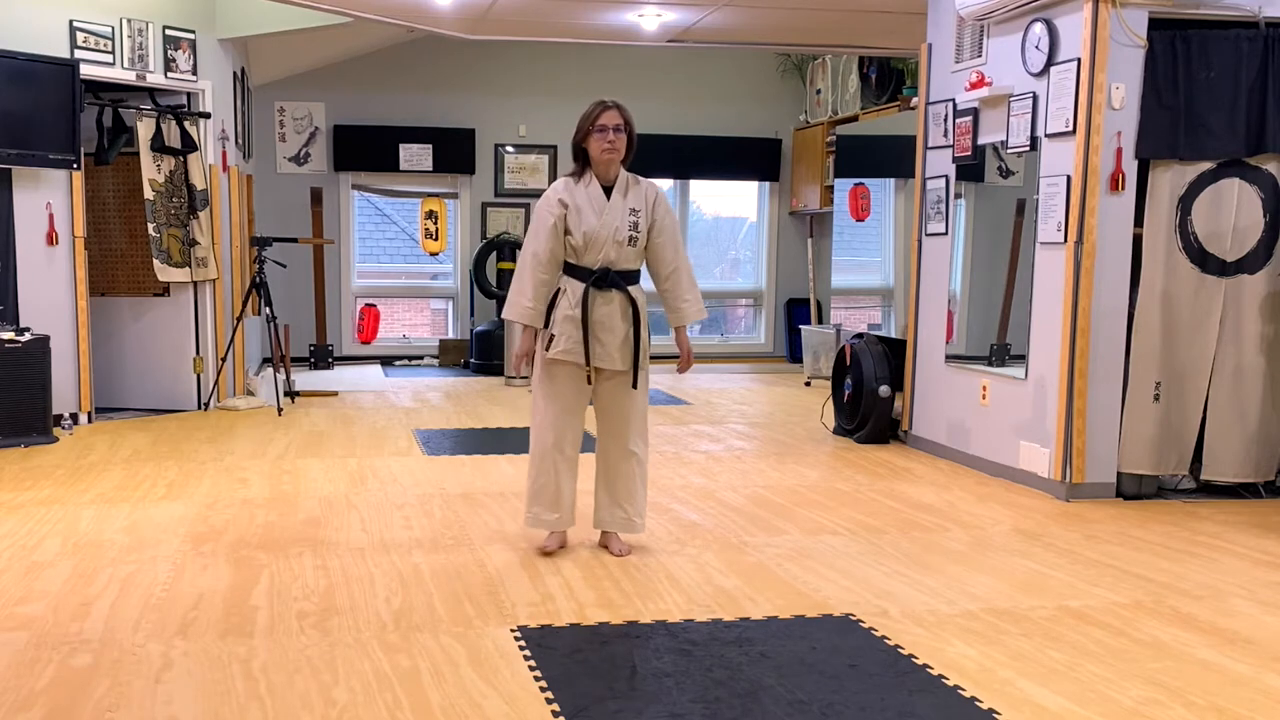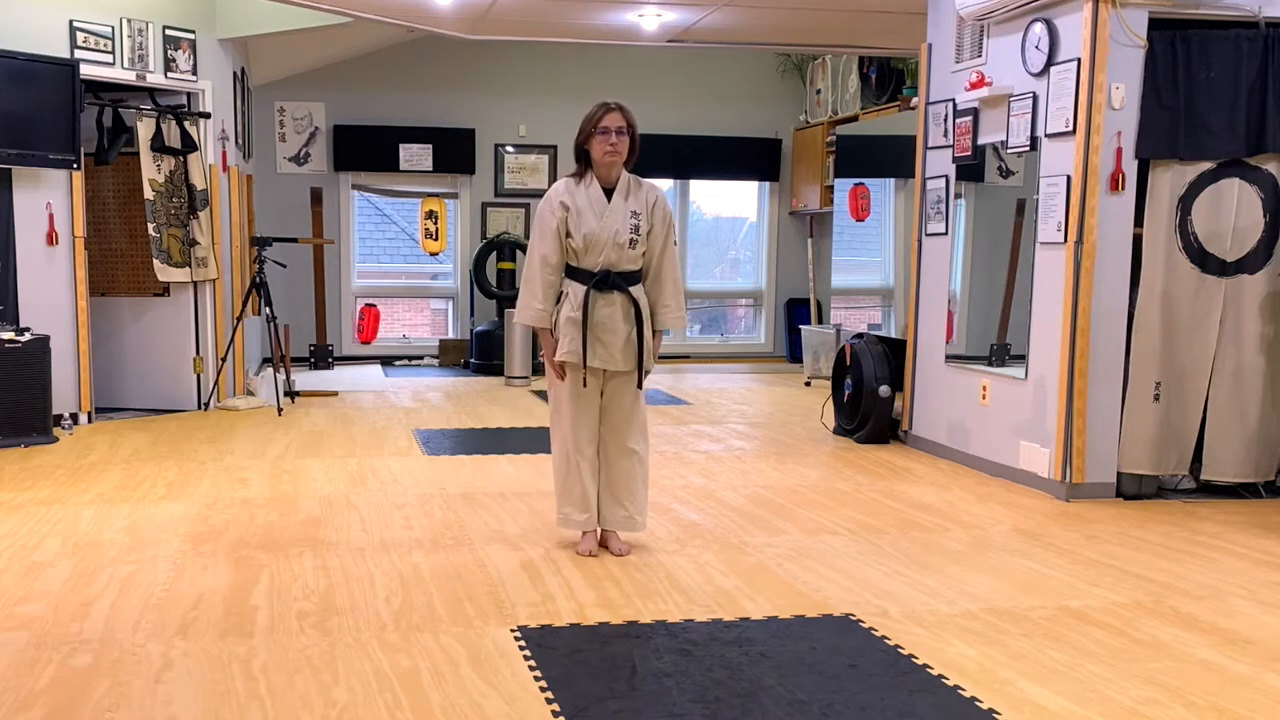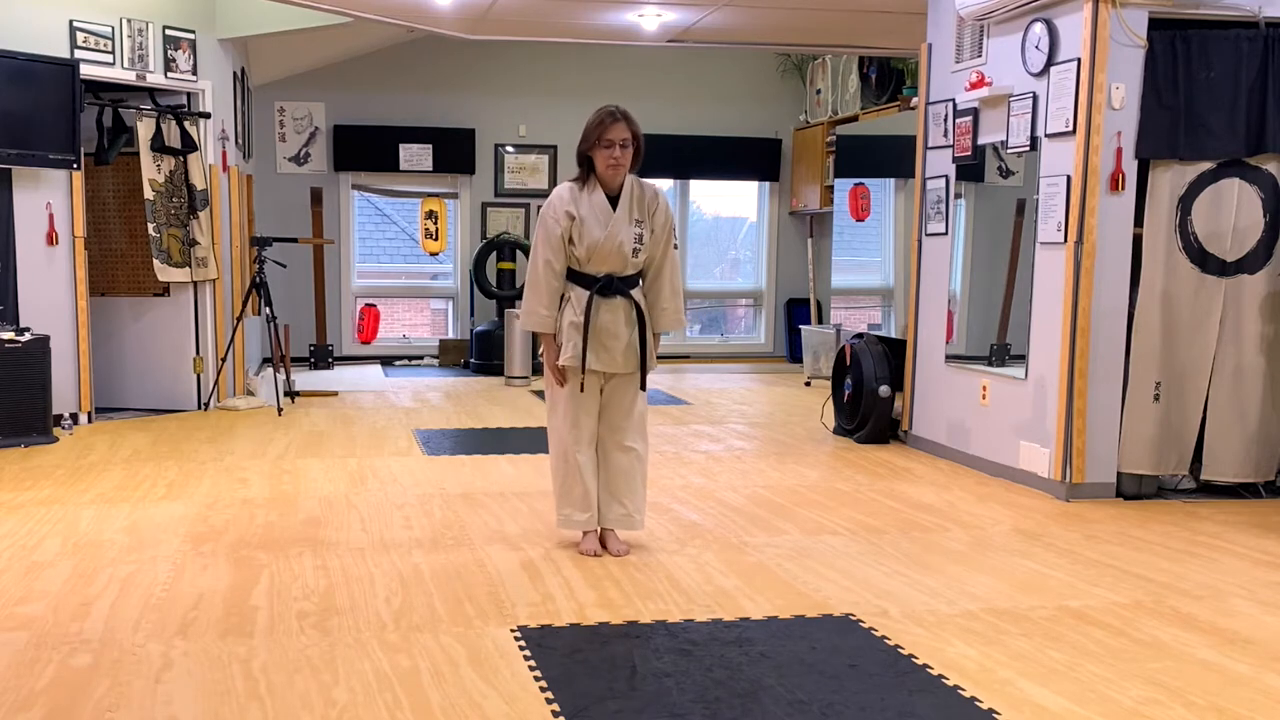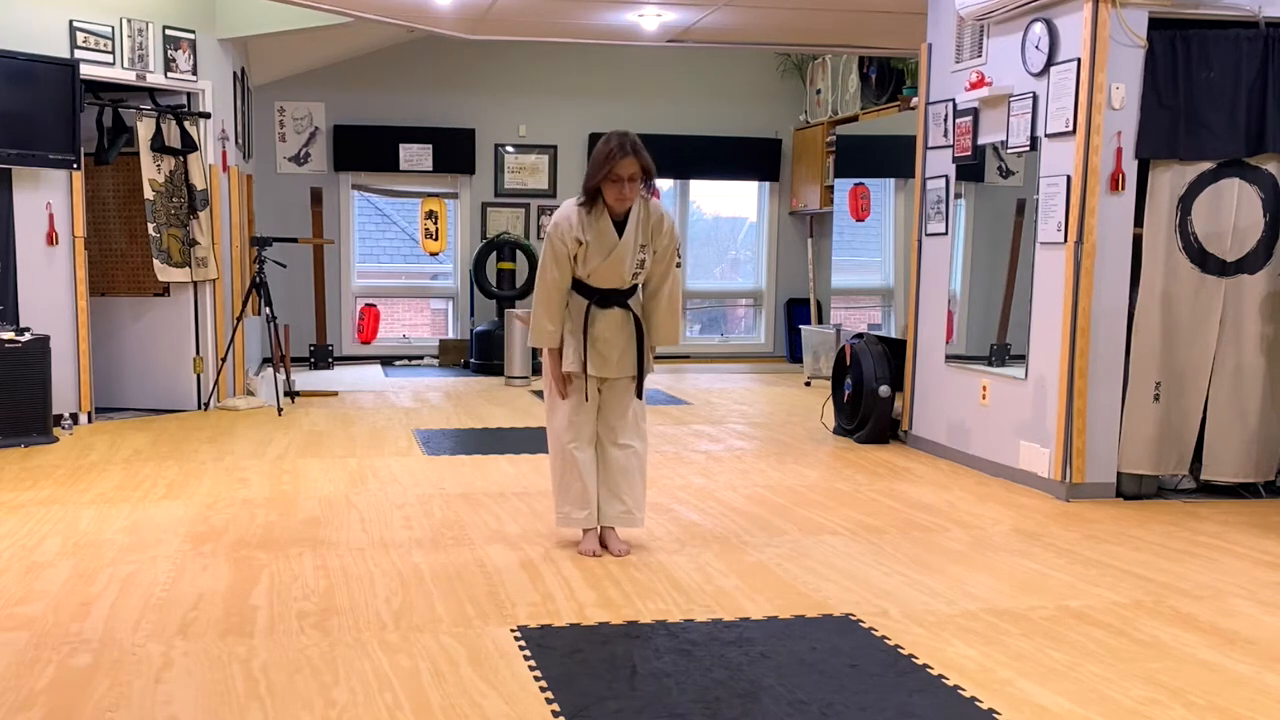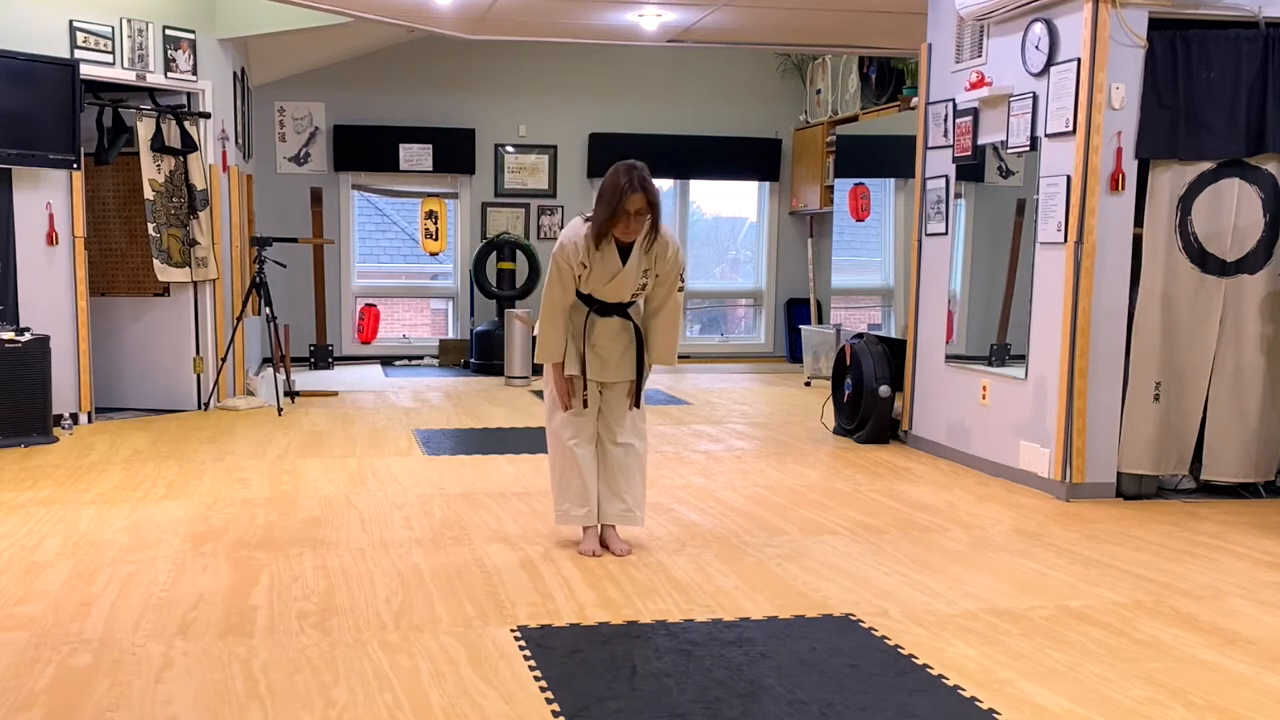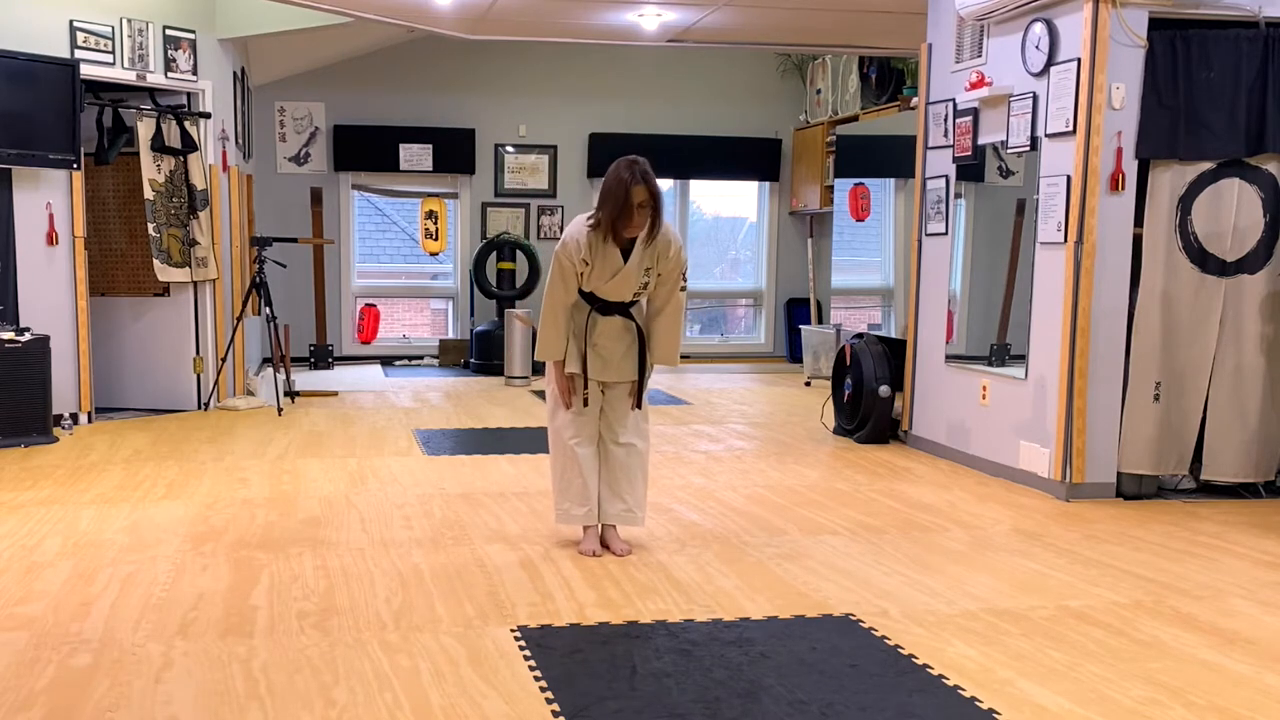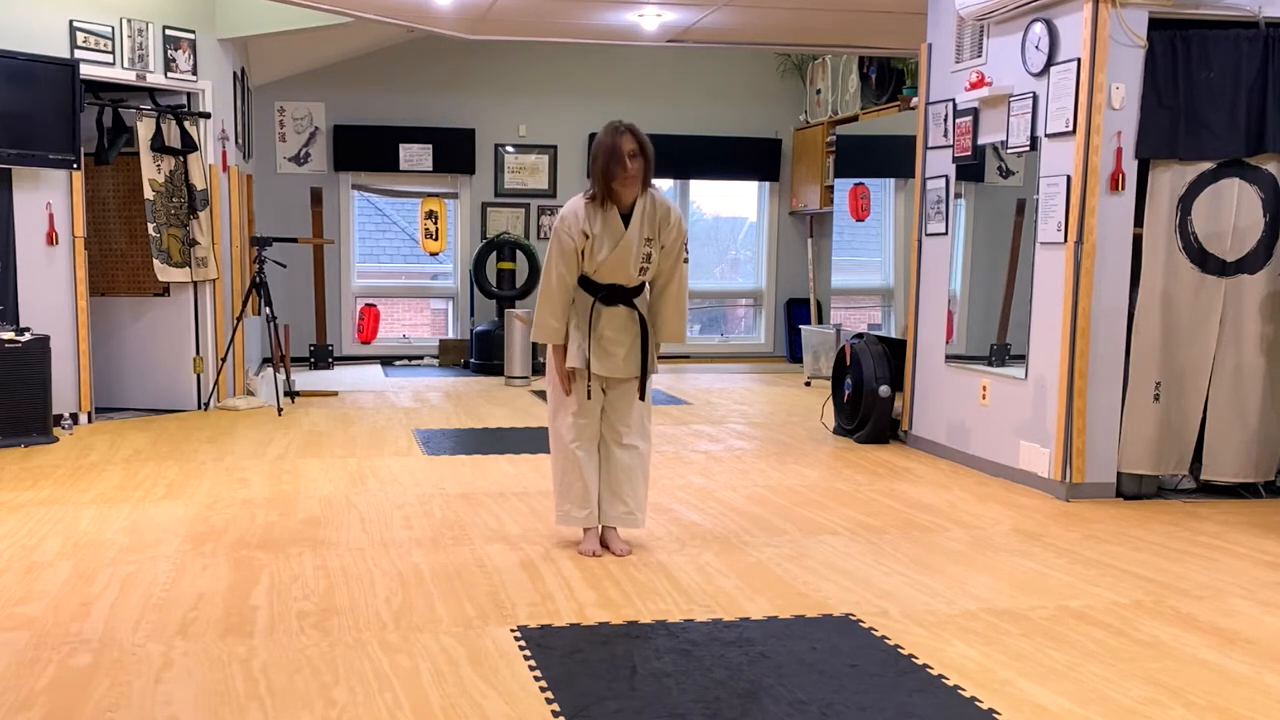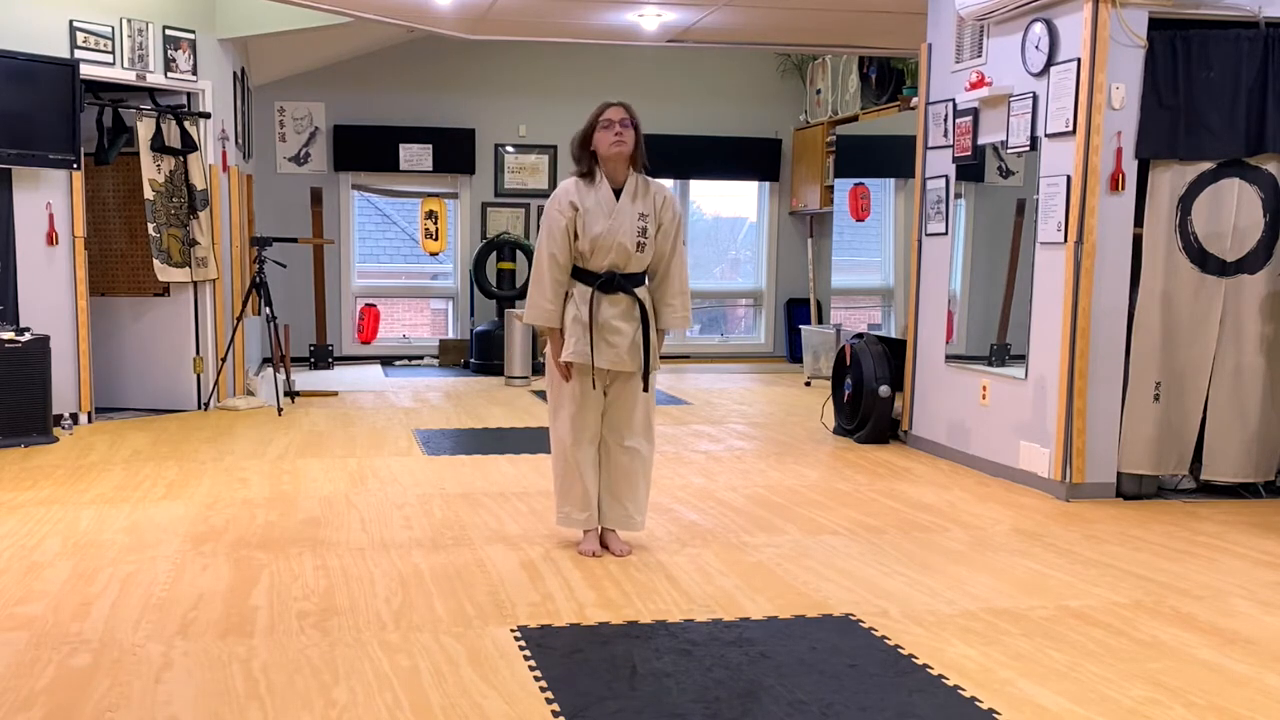
dt=0.3s
person 1, frame 1
left shoulder: (649, 197)
right shoulder: (562, 194)
left elbow: (670, 265)
right elbow: (538, 263)
left wrist: (681, 331)
right wrist: (530, 330)
left hip: (625, 319)
right hip: (570, 317)
left knee: (624, 432)
right knee: (556, 428)
left ankle: (612, 526)
right ankle: (556, 523)
person 1, frame 2
left shoulder: (650, 199)
right shoulder: (563, 196)
left elbow: (662, 269)
right elbow: (543, 267)
left wrist: (659, 332)
right wrist: (545, 332)
left hip: (628, 320)
right hip: (576, 319)
left knee: (626, 431)
right knee: (576, 430)
left ankle: (612, 525)
right ankle: (585, 524)
person 1, frame 3
left shoulder: (653, 202)
right shoulder: (564, 201)
left elbow: (661, 272)
right elbow: (547, 272)
left wrist: (655, 335)
right wrist: (548, 337)
left hip: (628, 324)
right hip: (576, 323)
left knee: (625, 431)
right knee: (574, 430)
left ankle: (611, 525)
right ankle: (586, 525)
person 1, frame 4
left shoulder: (659, 222)
right shoulder: (569, 219)
left elbow: (661, 289)
right elbow: (551, 289)
left wrist: (650, 347)
right wrist: (553, 350)
left hip: (625, 329)
right hip: (576, 328)
left knee: (624, 430)
right knee: (573, 429)
left ankle: (610, 524)
right ankle: (587, 525)
person 1, frame 5
left shoulder: (665, 248)
right shoulder: (574, 241)
left elbow: (662, 310)
right elbow: (555, 306)
left wrist: (645, 367)
right wrist: (557, 367)
left hip: (624, 337)
right hip: (575, 335)
left knee: (624, 431)
right knee: (573, 429)
left ankle: (611, 524)
right ankle: (588, 525)
person 1, frame 6
left shoulder: (667, 245)
right shoulder: (578, 239)
left elbow: (664, 309)
right elbow: (558, 304)
left wrist: (647, 367)
right wrist: (559, 365)
left hip: (627, 337)
right hip: (577, 335)
left knee: (626, 431)
right knee: (575, 429)
left ankle: (611, 524)
right ankle: (588, 525)
person 1, frame 7
left shoulder: (665, 216)
right shoulder: (577, 214)
left elbow: (668, 286)
right elbow: (558, 284)
left wrist: (655, 345)
right wrist: (558, 349)
left hip: (631, 329)
right hip: (582, 328)
left knee: (628, 432)
right knee: (578, 430)
left ankle: (613, 525)
right ankle: (588, 525)
person 1, frame 8
left shoulder: (660, 198)
right shoulder: (569, 195)
left elbow: (669, 271)
right elbow: (551, 267)
left wrist: (659, 334)
right wrist: (554, 334)
left hip: (634, 323)
right hip: (580, 321)
left knee: (630, 433)
right knee: (577, 431)
left ankle: (613, 525)
right ankle: (588, 525)
